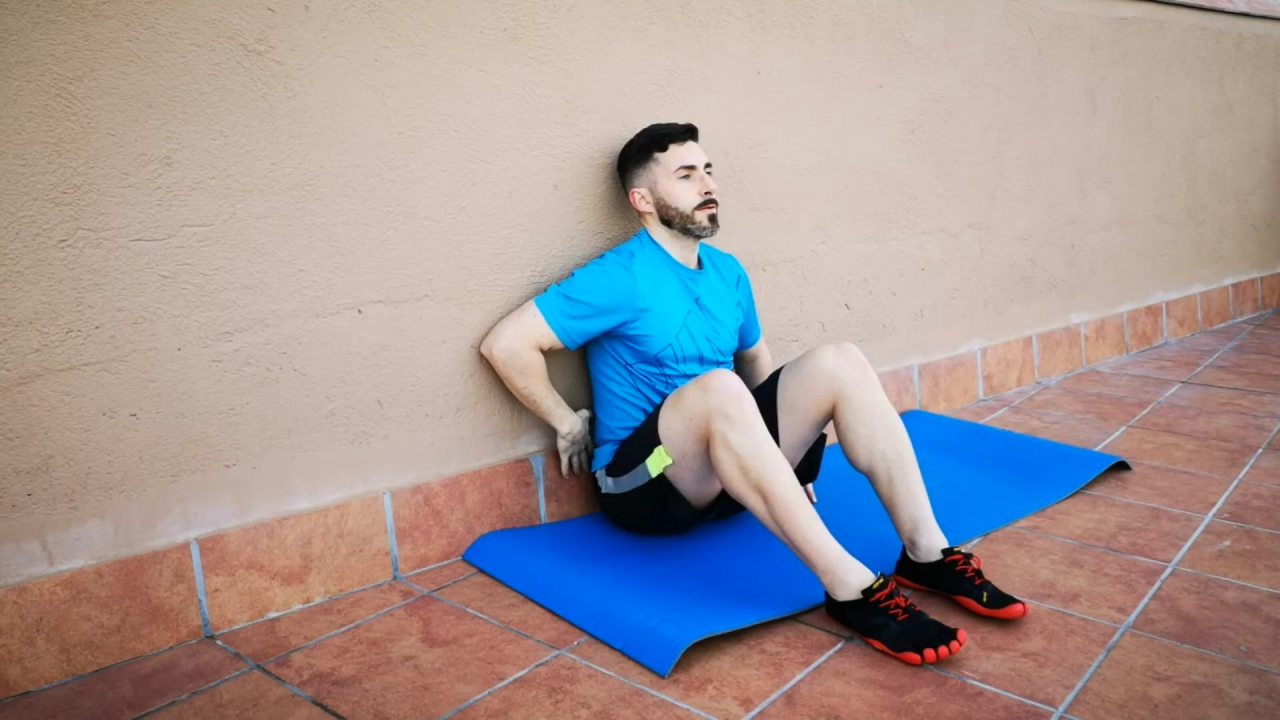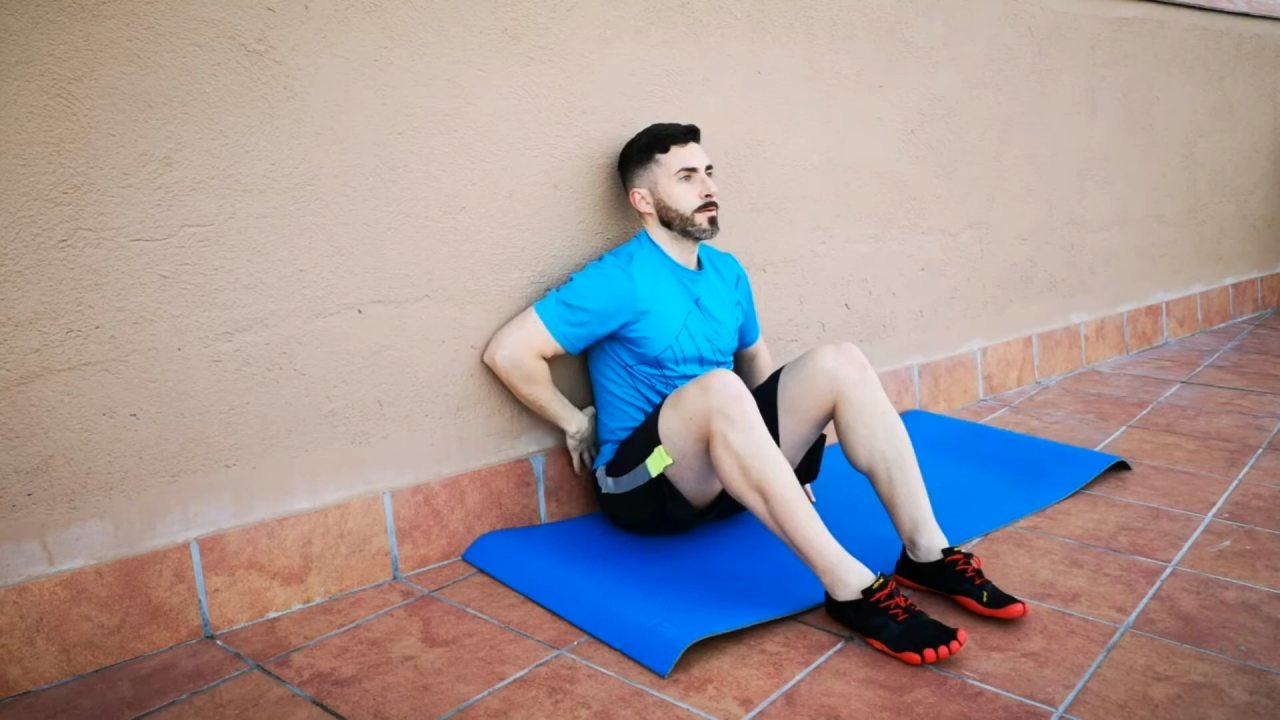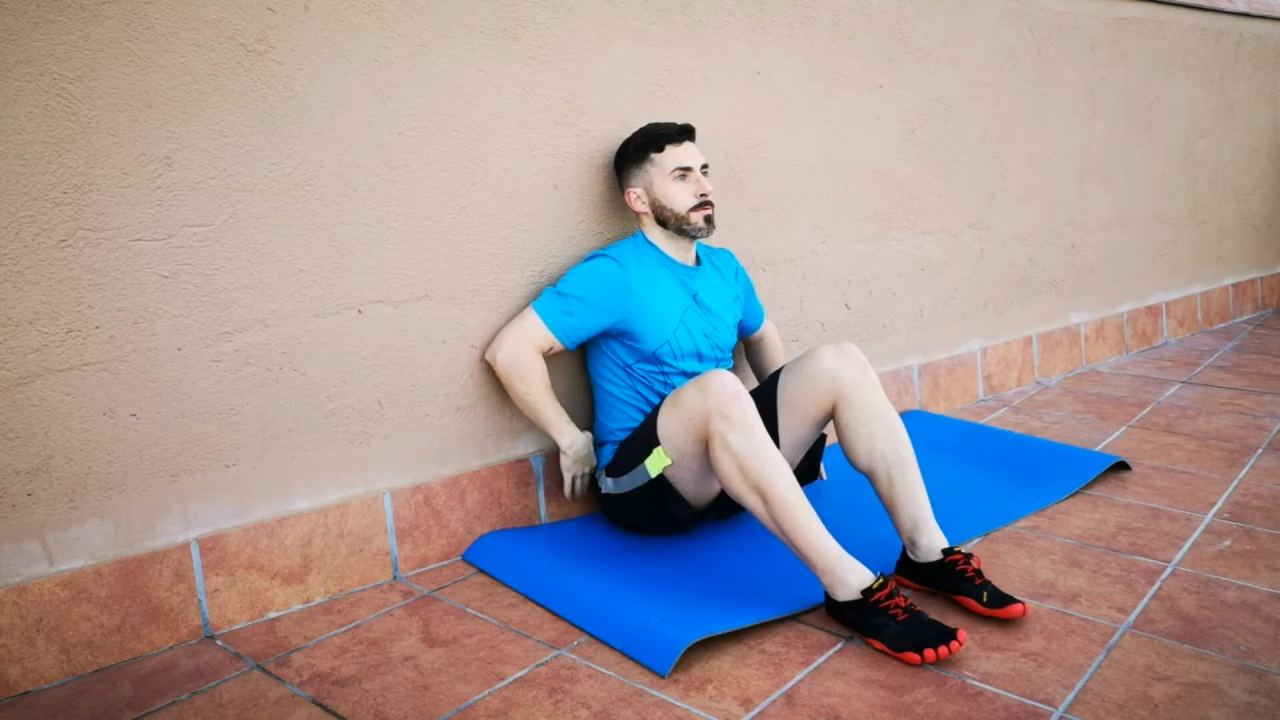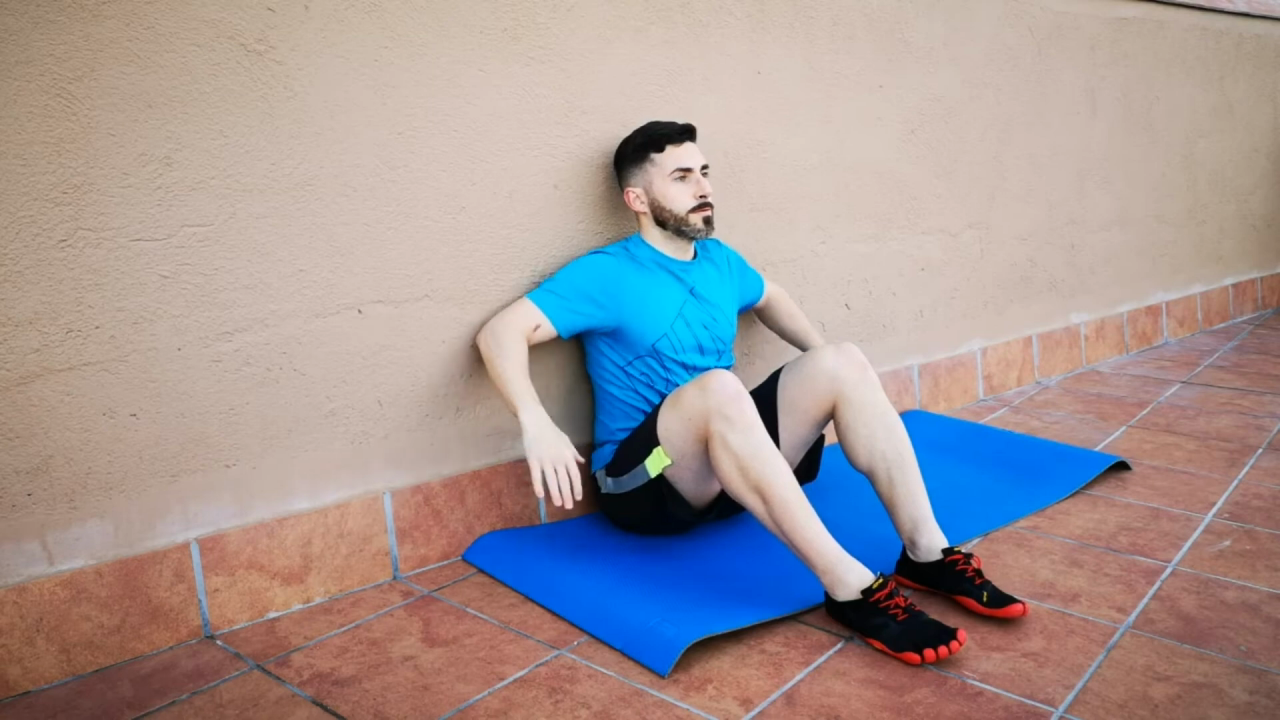
dt=0.3s
person 1, frame 1
left shoulder: (727, 272)
right shoulder: (618, 278)
left elbow: (756, 362)
right elbow: (504, 343)
left wrist: (784, 453)
right wrist: (568, 423)
left hip: (729, 472)
right hip: (642, 482)
left knee: (838, 363)
right knee: (718, 387)
left ankle: (926, 552)
right ankle: (850, 586)
person 1, frame 2
left shoulder: (727, 272)
right shoulder: (618, 280)
left elbow: (754, 361)
right elbow: (507, 352)
left wrist: (781, 455)
right wrist: (576, 422)
left hip: (730, 470)
right hip: (642, 482)
left knee: (839, 362)
right knee: (718, 387)
left ankle: (926, 552)
right ankle: (851, 587)
person 1, frame 3
left shoulder: (723, 267)
right shoulder: (612, 275)
left elbow: (760, 335)
right elbow: (508, 350)
left wrist: (804, 413)
right wrist: (573, 441)
left hip: (729, 468)
right hip: (642, 482)
left knee: (838, 362)
right knee: (717, 388)
left ankle: (926, 552)
right ankle: (850, 587)
person 1, frame 4
left shoulder: (721, 261)
right shoulder: (607, 275)
left elbow: (768, 297)
right elbow: (499, 332)
left wrist: (819, 353)
right wrist: (537, 423)
left hip: (732, 465)
right hip: (642, 482)
left knee: (841, 361)
right knee: (717, 386)
left ankle: (926, 552)
right ankle: (851, 587)
